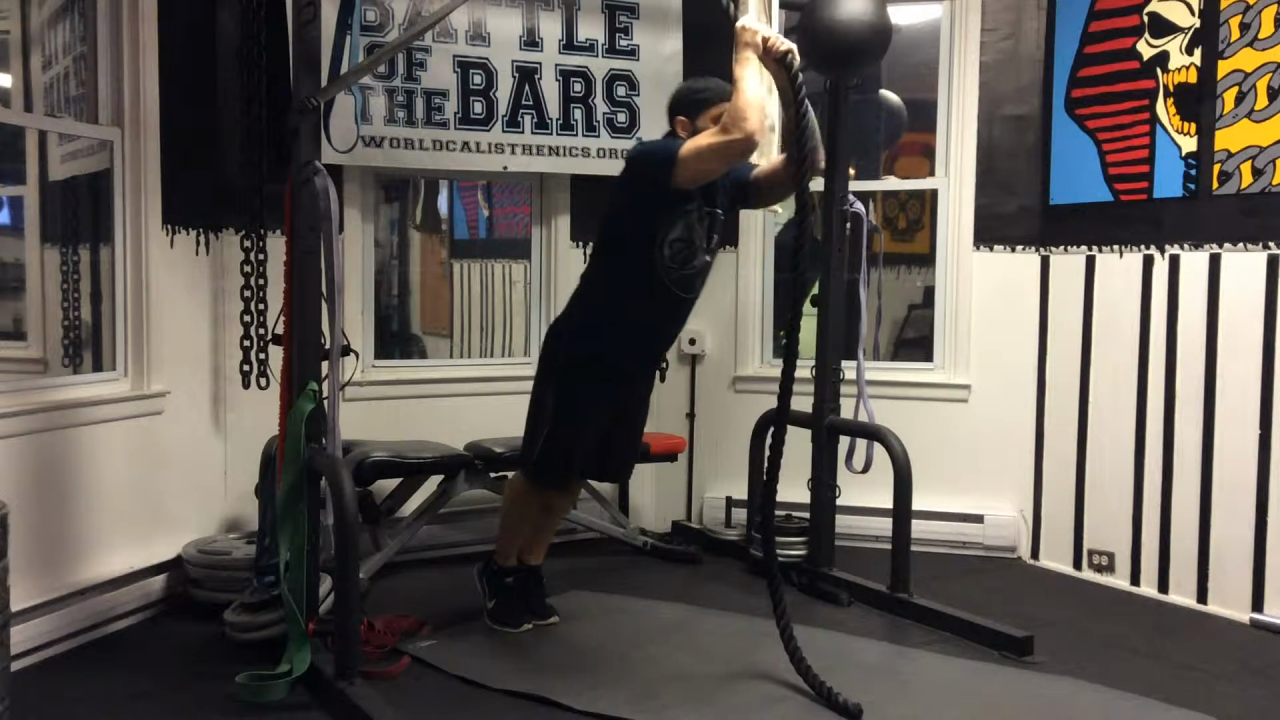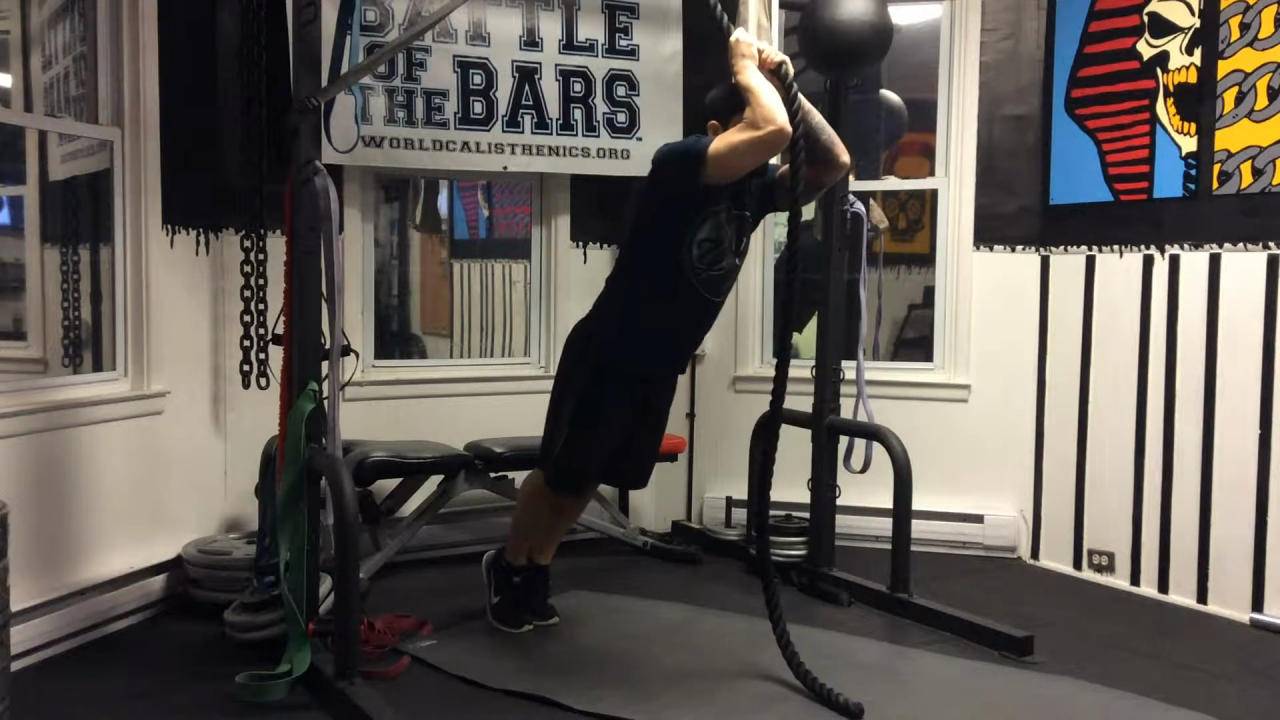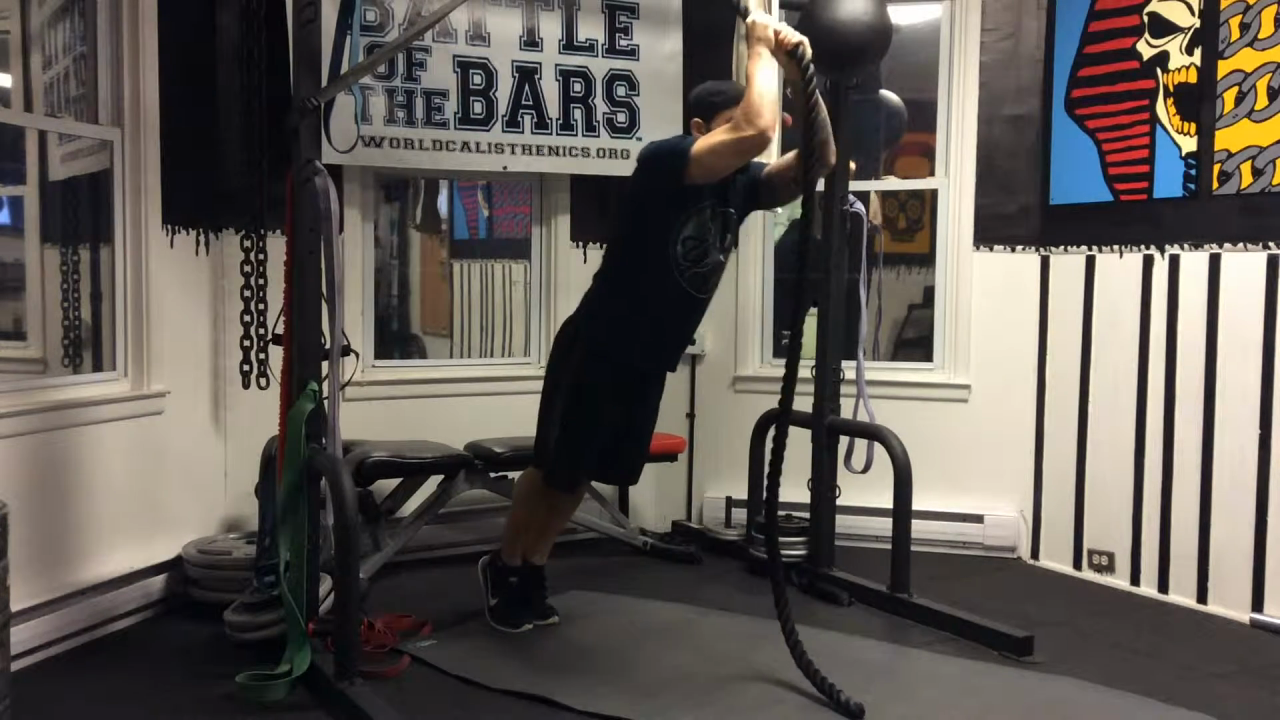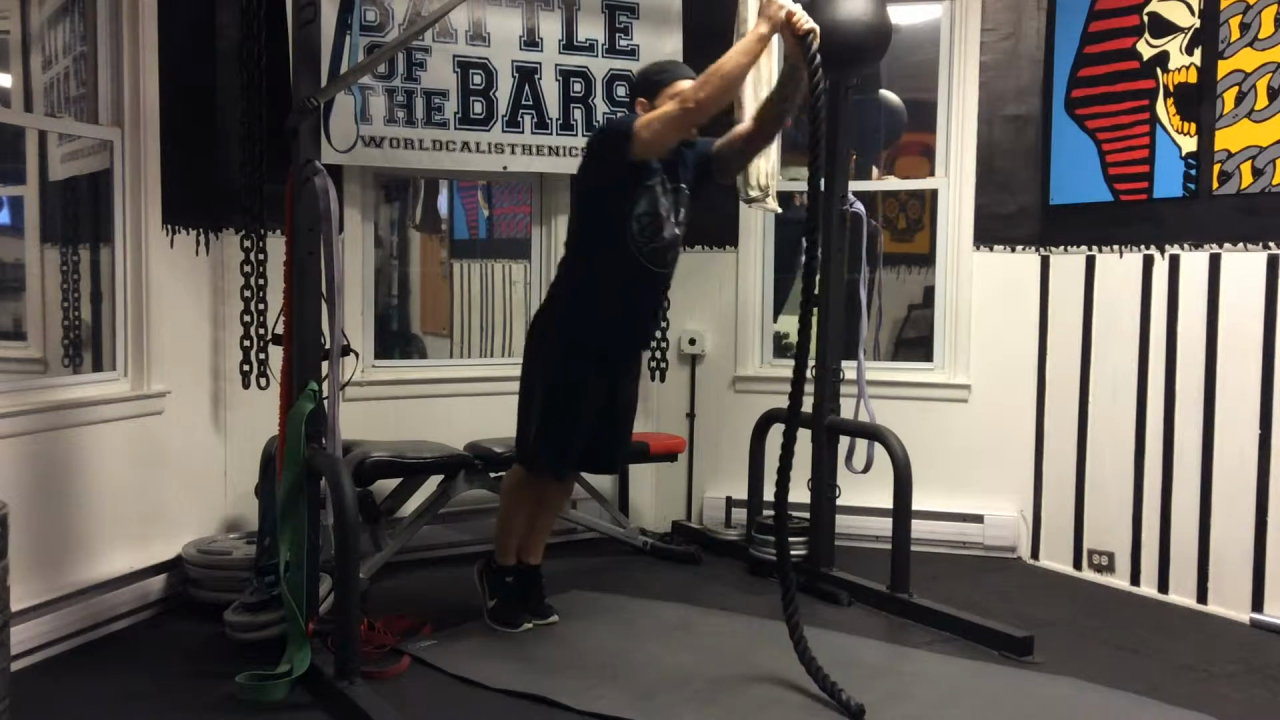
dt=0.4s
person 1, frame 1
left shoulder: (725, 184)
right shoulder: (650, 163)
left elbow: (801, 166)
right elbow: (743, 138)
left wrist: (786, 80)
right wrist: (746, 55)
left hip: (638, 360)
right hip: (585, 352)
left knee: (573, 474)
right knee: (546, 469)
left ankle: (527, 572)
right ankle: (499, 571)
person 1, frame 2
left shoulder: (756, 187)
right shoulder: (678, 163)
left elbow: (832, 162)
right elbow: (775, 132)
left wrist: (782, 82)
right wrist: (745, 67)
left hip: (661, 366)
right hip: (608, 354)
left knee: (591, 478)
right knee: (563, 473)
left ankle: (535, 571)
right ankle: (508, 567)
person 1, frame 3
left shoulder: (742, 184)
right shoulder: (663, 162)
left elbow: (819, 159)
right elbow: (756, 132)
left wrist: (797, 72)
right wrist: (759, 50)
left hip: (650, 363)
right hip: (596, 352)
left knee: (584, 476)
right knee: (557, 470)
left ankle: (532, 573)
right ankle: (505, 569)
person 1, frame 4
left shoulder: (690, 161)
right shoulder: (614, 143)
left elbow: (760, 130)
right elbow: (701, 103)
left wrist: (795, 62)
left hip: (623, 346)
right hip: (569, 339)
left knee: (569, 466)
right knee: (539, 462)
left ankle: (529, 572)
right ankle: (500, 572)
